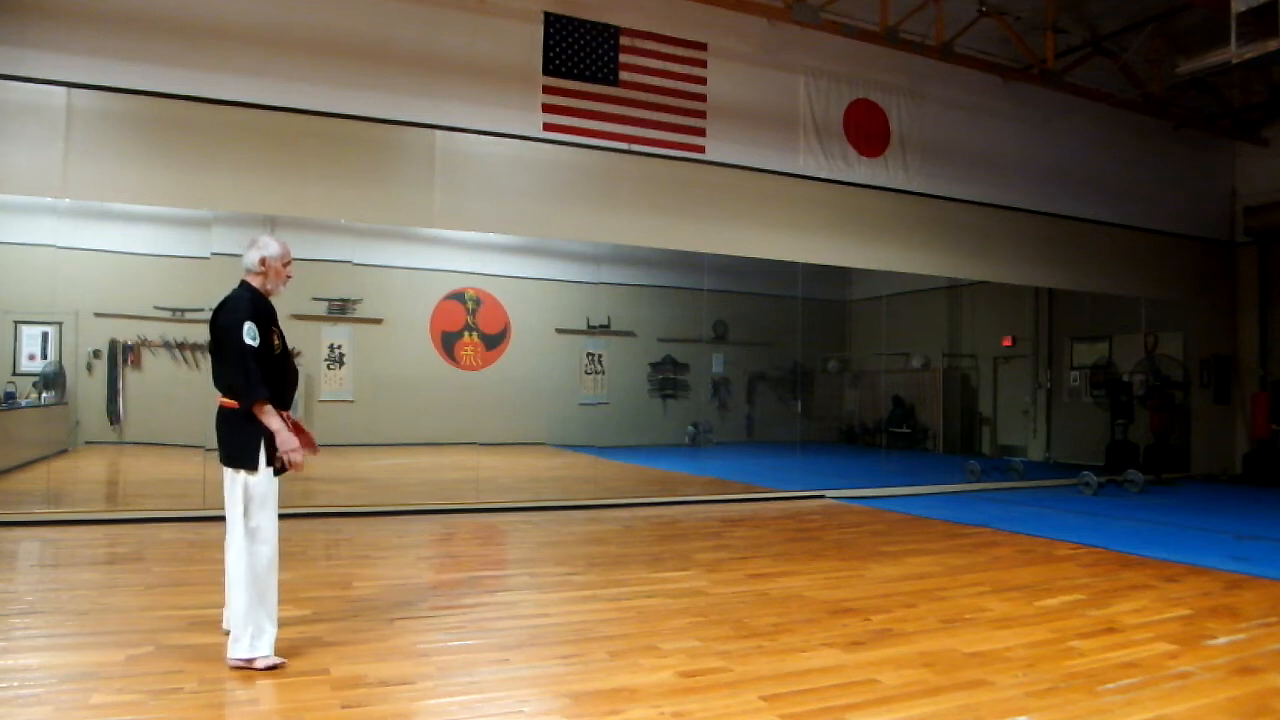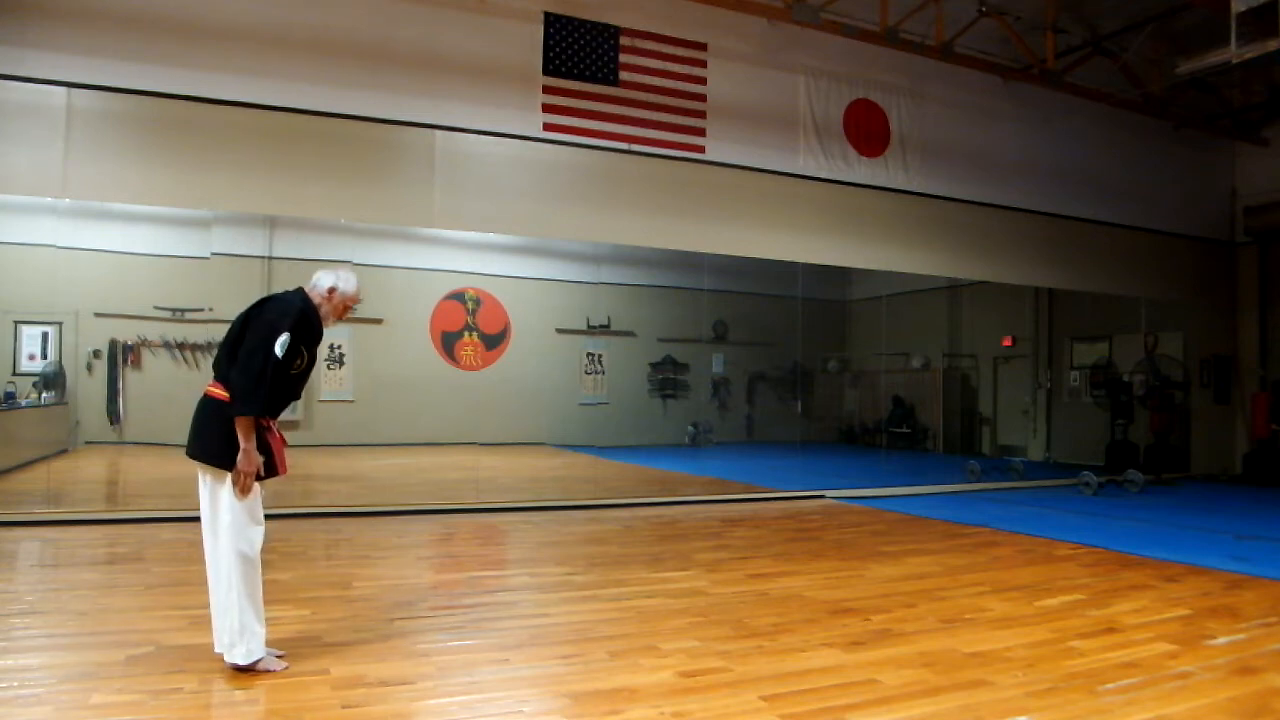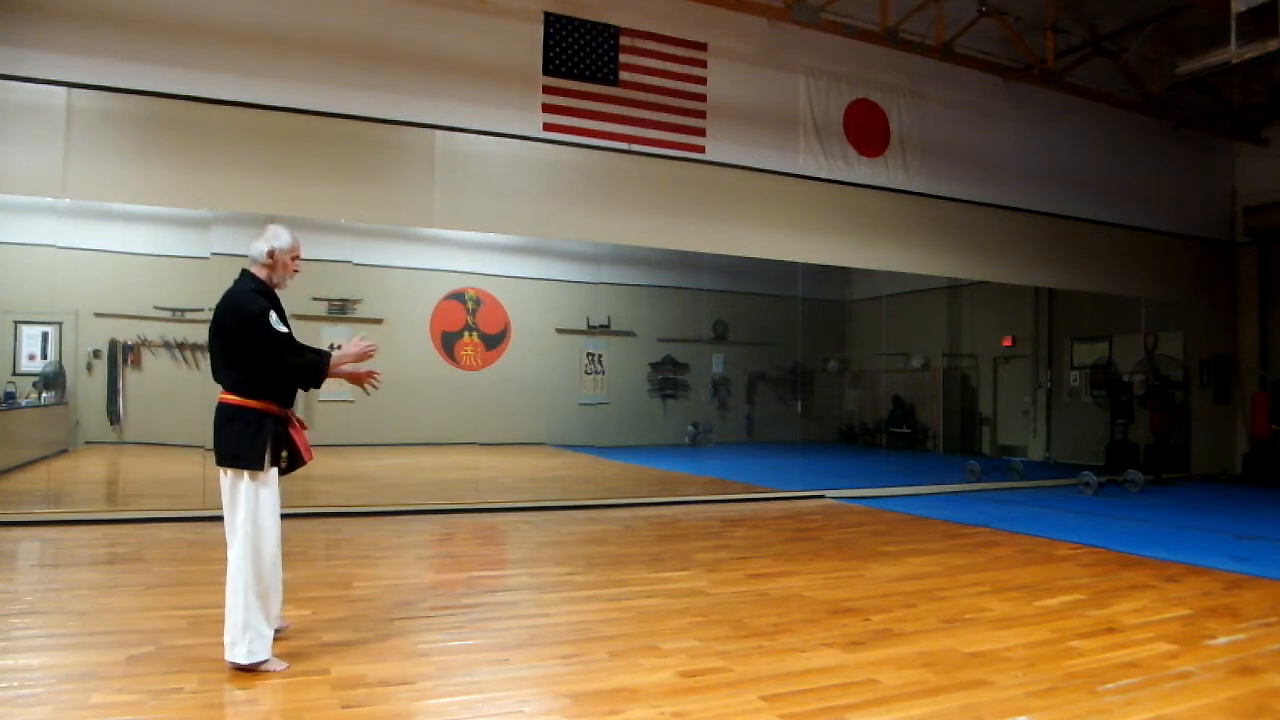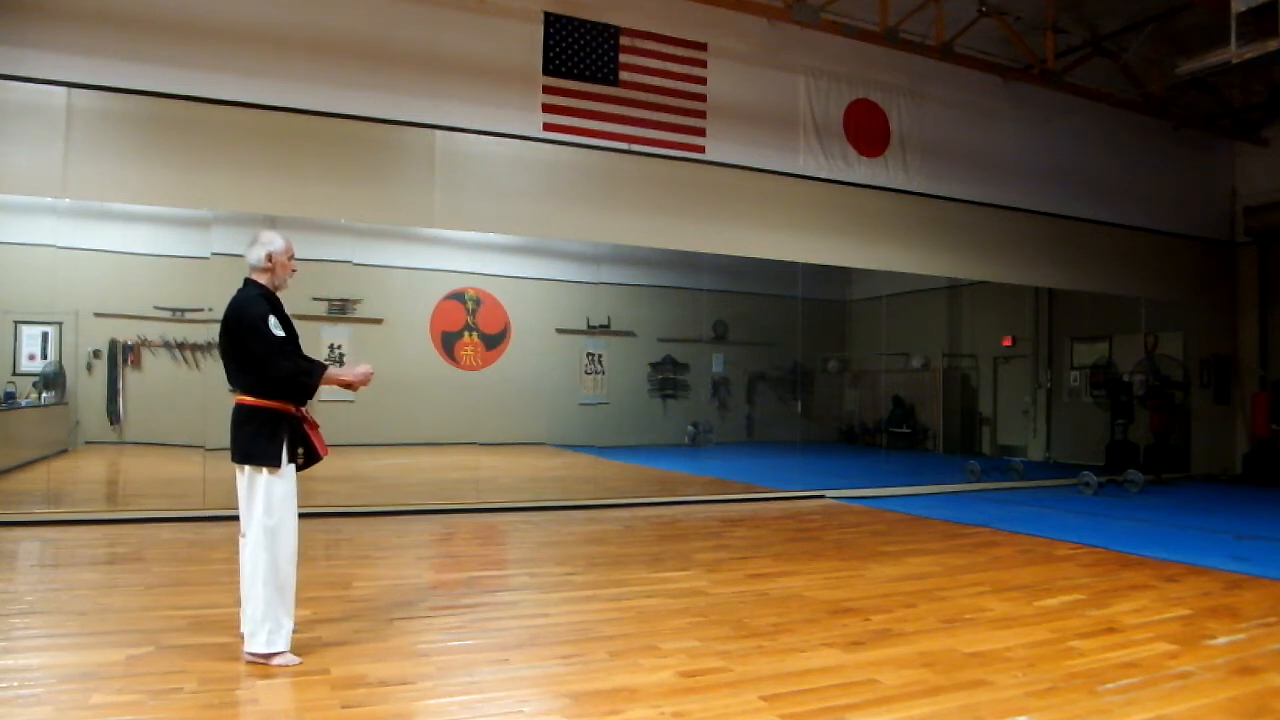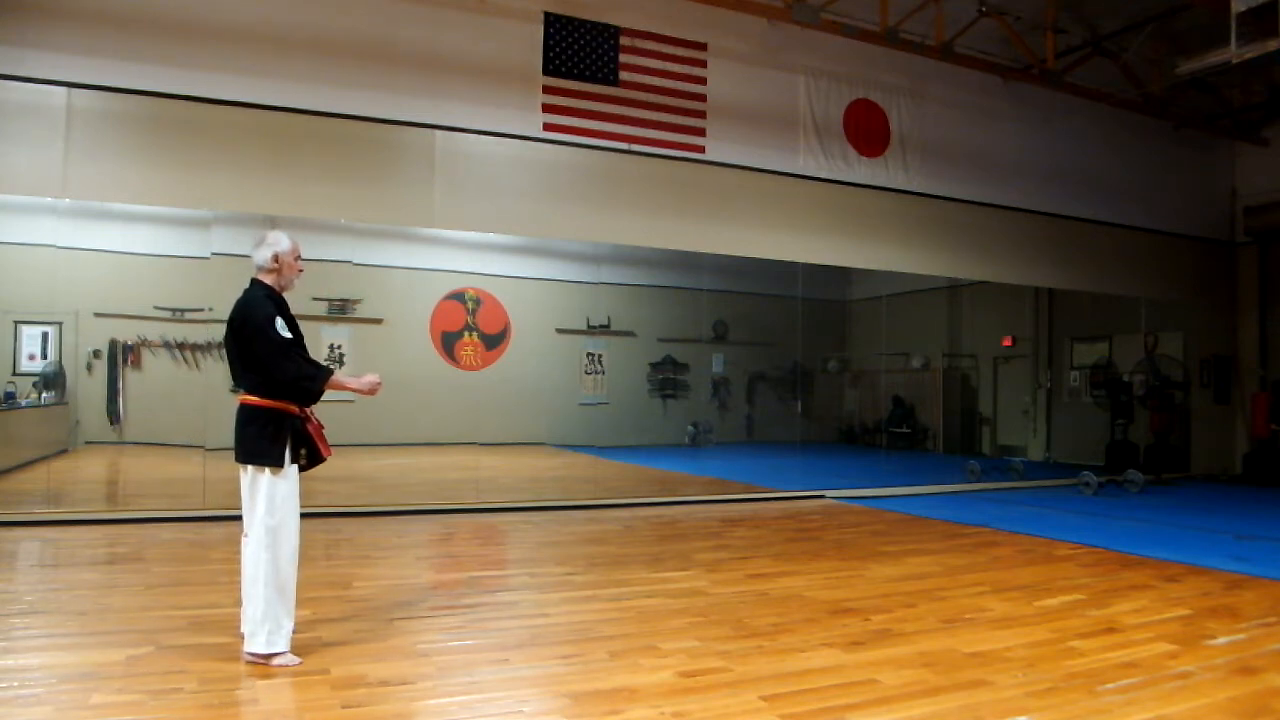
dt=1s
person 1, frame 1
left shoulder: (256, 307)
right shoulder: (240, 308)
right elbow: (246, 381)
left wrist: (284, 423)
right wrist: (280, 430)
left hip: (255, 431)
right hip: (249, 433)
left knee: (248, 530)
right knee: (256, 534)
left ankle: (240, 618)
right ankle: (248, 645)
person 1, frame 2
left shoulder: (298, 317)
right shoulder: (286, 313)
right elbow: (247, 380)
left wrist: (254, 442)
right wrist: (247, 448)
left hip: (228, 429)
right hip: (229, 431)
left knee: (233, 537)
right knee: (237, 538)
left ankle: (242, 640)
right ankle: (244, 648)
person 1, frame 3
left shoulder: (253, 298)
right shoulder: (248, 302)
left elbow: (285, 359)
right elbow: (291, 358)
left wrist: (343, 371)
right wrist: (346, 356)
left hip: (253, 426)
right hip: (251, 429)
left knee: (259, 532)
right knee: (252, 535)
left ankle: (261, 620)
right ankle: (247, 648)
person 1, frame 4
left shoulder: (255, 303)
right shoulder: (253, 307)
left elbow: (283, 365)
right elbow: (287, 367)
left wrist: (336, 377)
right wrist: (345, 376)
left hip: (263, 426)
right hip: (265, 430)
left knee: (262, 529)
right knee: (270, 531)
left ankle: (261, 625)
right ankle: (263, 640)
person 1, frame 5
left shoulder: (260, 304)
right shoulder: (260, 307)
left elbow: (285, 368)
right elbow: (293, 368)
left wrist: (342, 381)
right wrist: (354, 384)
left hip: (267, 426)
right hip: (269, 430)
left knee: (265, 528)
right knee: (272, 529)
left ankle: (262, 627)
right ankle: (264, 640)
